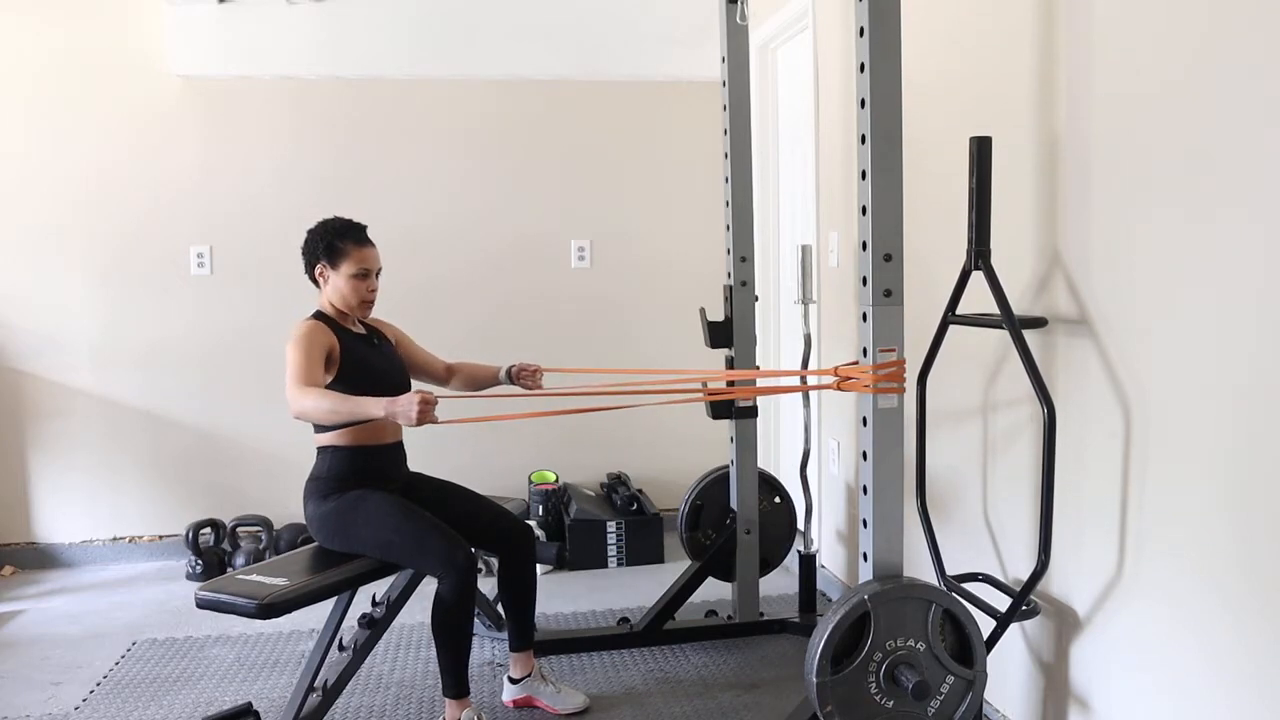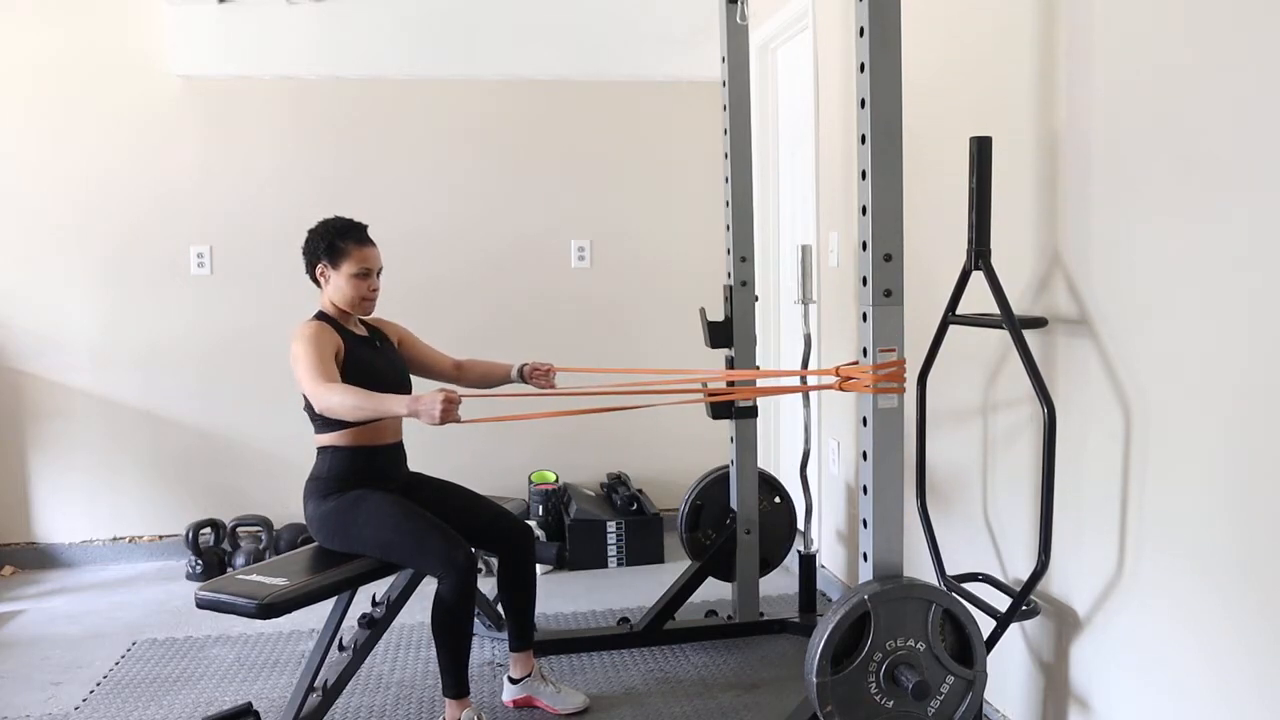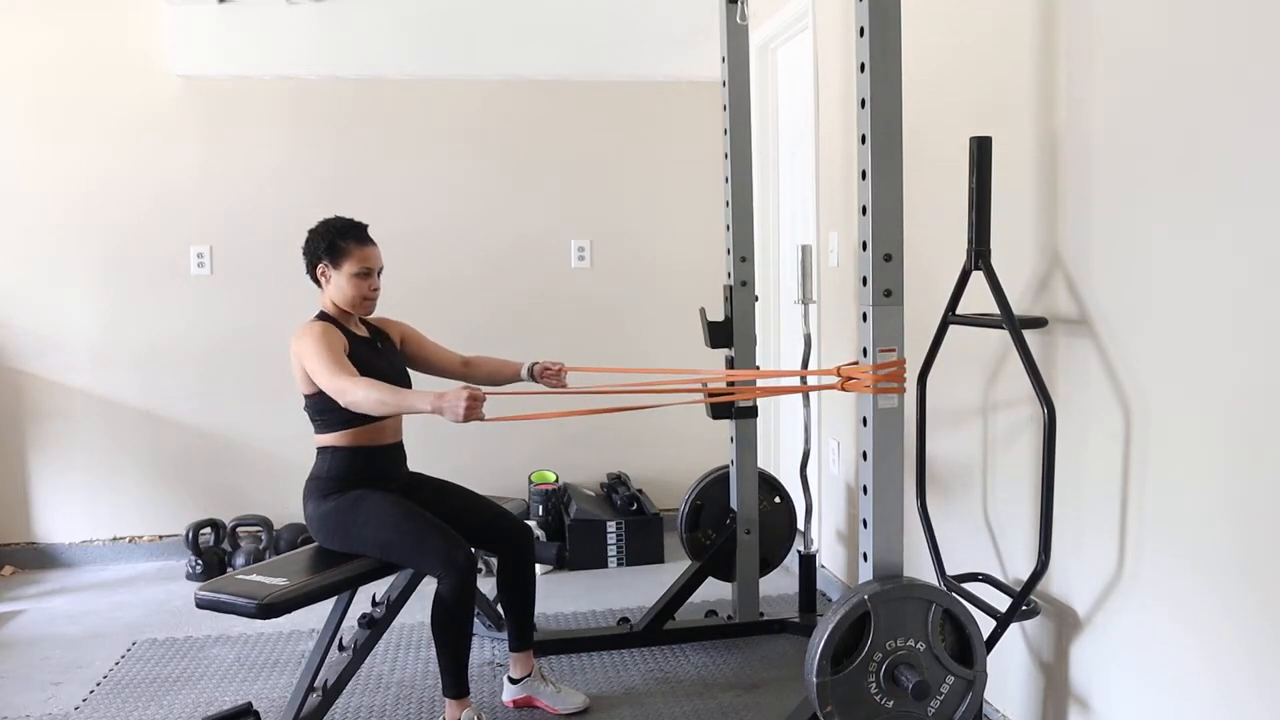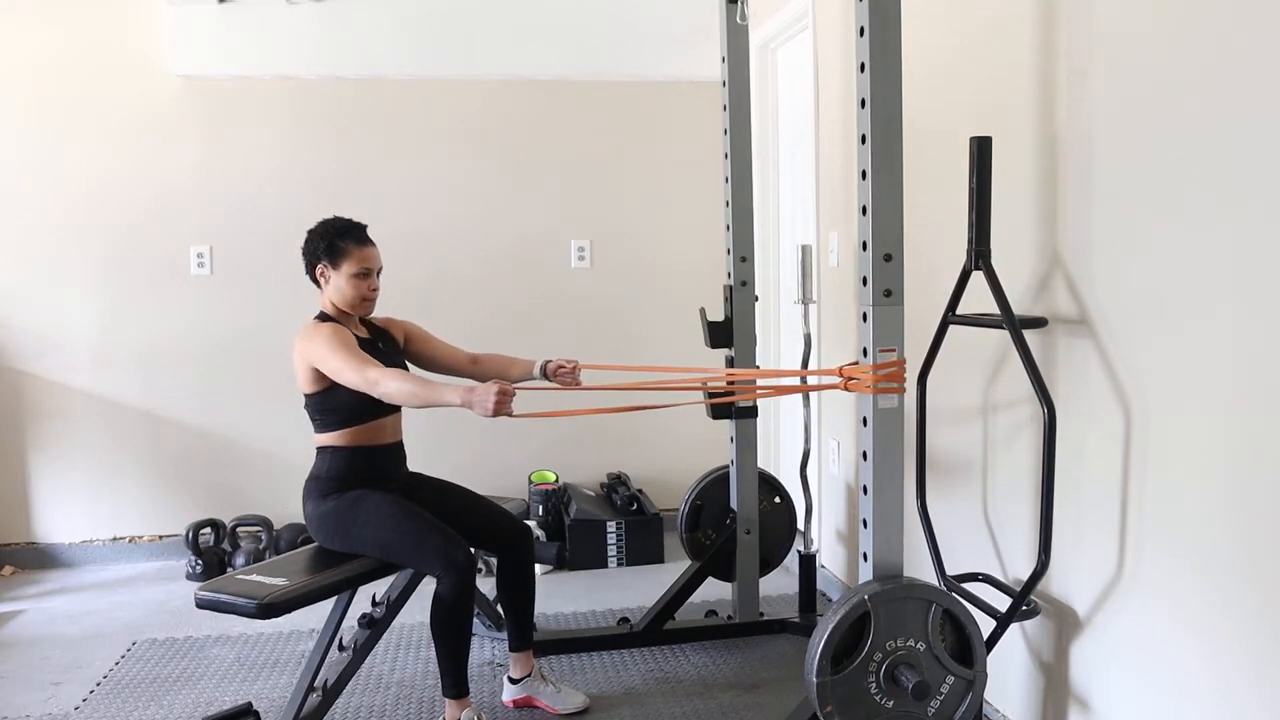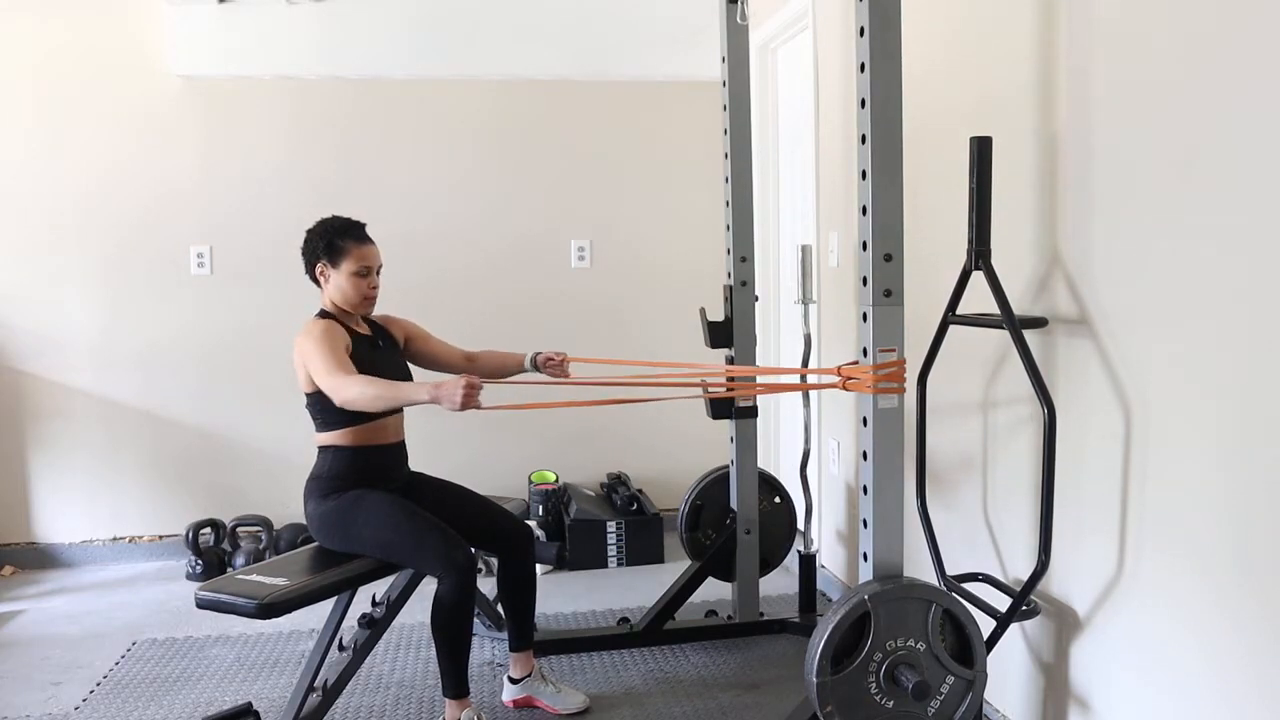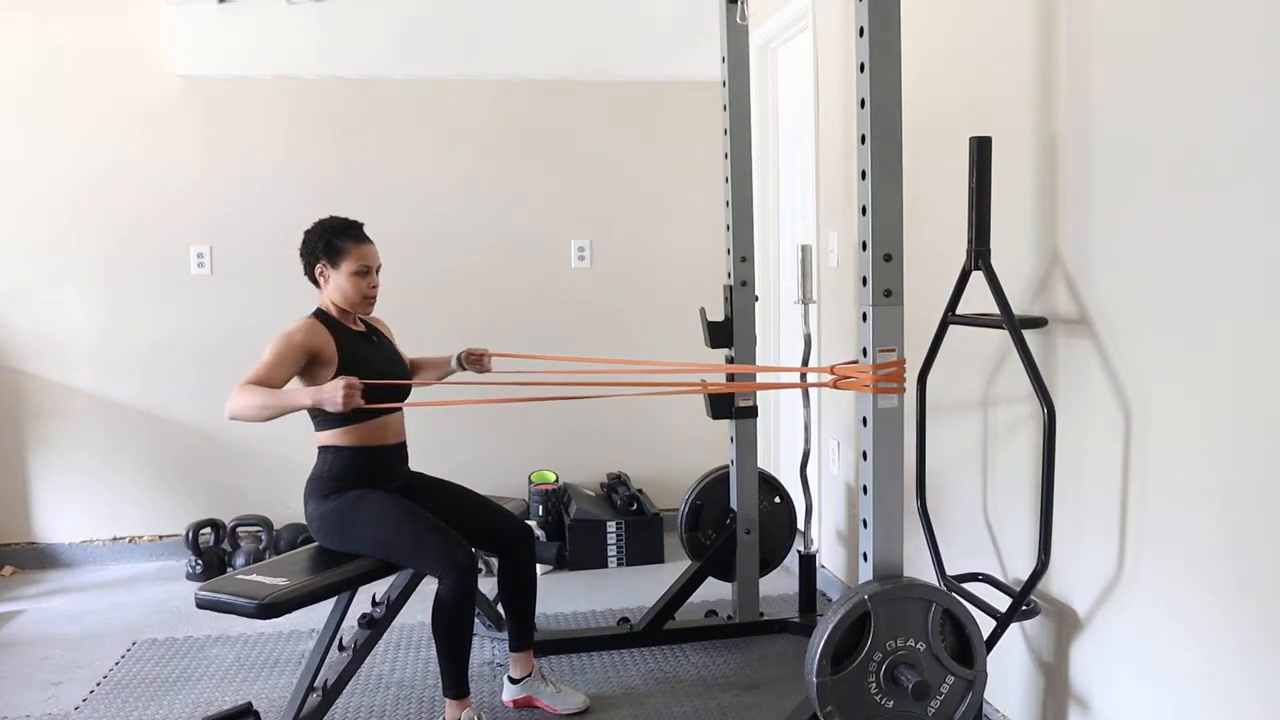
dt=0.3s
person 1, frame 1
left shoulder: (381, 333)
right shoulder: (312, 335)
left elbow: (446, 373)
right elbow: (302, 401)
left wrist: (506, 374)
right wrist: (390, 406)
left hip: (396, 479)
right hip: (342, 495)
left knee: (516, 536)
right knee: (456, 561)
left ankle: (523, 676)
person 1, frame 2
left shoulder: (385, 333)
right shoulder: (314, 335)
left elbow: (455, 370)
right elbow: (326, 397)
left wrist: (518, 373)
right wrist: (413, 405)
left hip: (396, 480)
right hip: (341, 495)
left knee: (515, 536)
right knee: (456, 561)
left ankle: (523, 677)
person 1, frame 3
left shoulder: (386, 332)
right shoulder: (315, 337)
left elbow: (461, 365)
right elbow: (351, 392)
left wrist: (529, 371)
right wrist: (436, 403)
left hip: (396, 480)
right hip: (342, 495)
left knee: (515, 535)
right knee: (455, 561)
left ankle: (523, 677)
person 1, frame 4
left shoulder: (389, 330)
right shoulder: (319, 337)
left elbow: (469, 362)
right elbow: (382, 384)
left wrist: (541, 369)
right wrist: (467, 397)
left hip: (395, 479)
right hip: (341, 495)
left knee: (514, 535)
right knee: (454, 561)
left ankle: (522, 676)
person 1, frame 5
left shoulder: (390, 328)
right shoulder: (321, 335)
left elbow: (465, 360)
right elbow: (349, 394)
left wrist: (529, 362)
right wrist: (435, 393)
left hip: (397, 480)
right hip: (343, 495)
left knee: (515, 537)
right knee: (455, 562)
left ankle: (522, 677)
person 1, frame 6
left shoulder: (375, 329)
right shoulder: (306, 336)
left elbow: (409, 370)
right elbow: (240, 402)
left wrist: (458, 361)
right wrist: (318, 395)
left hip: (398, 479)
right hip: (343, 494)
left knee: (517, 536)
right knee: (456, 563)
left ankle: (522, 676)
